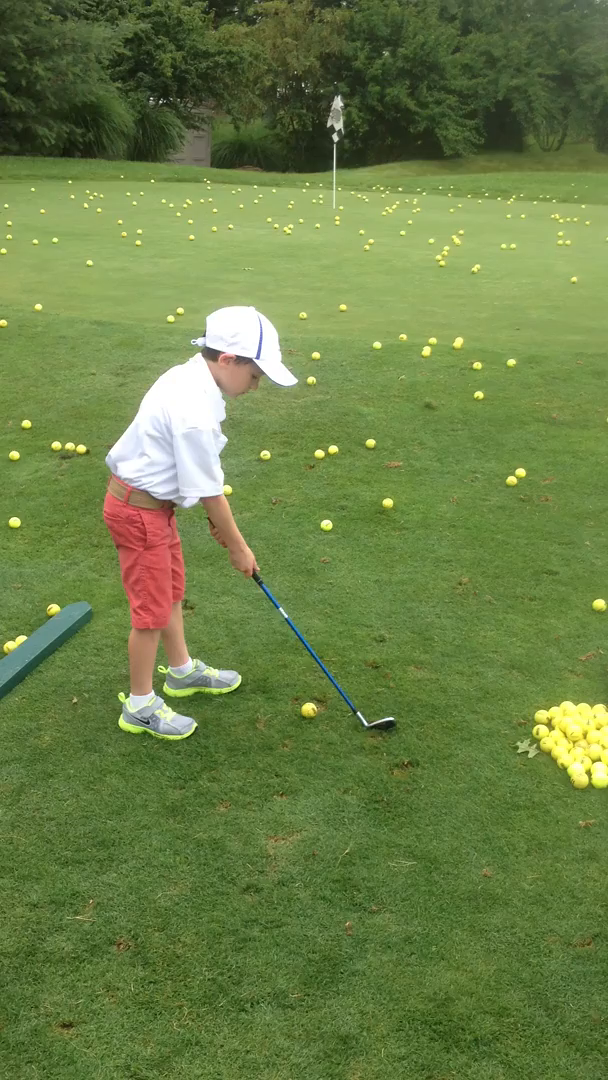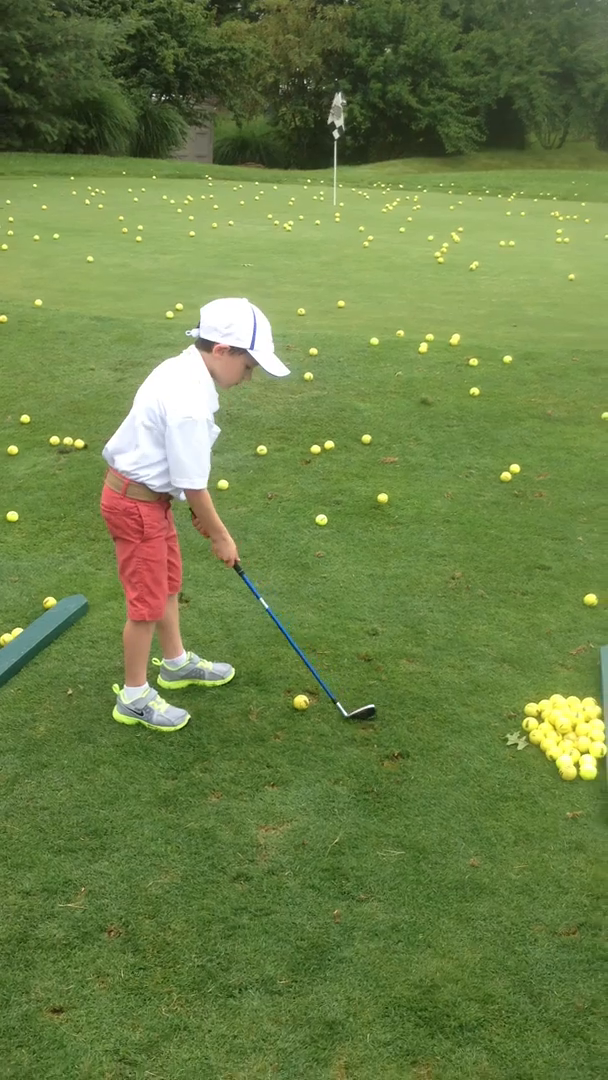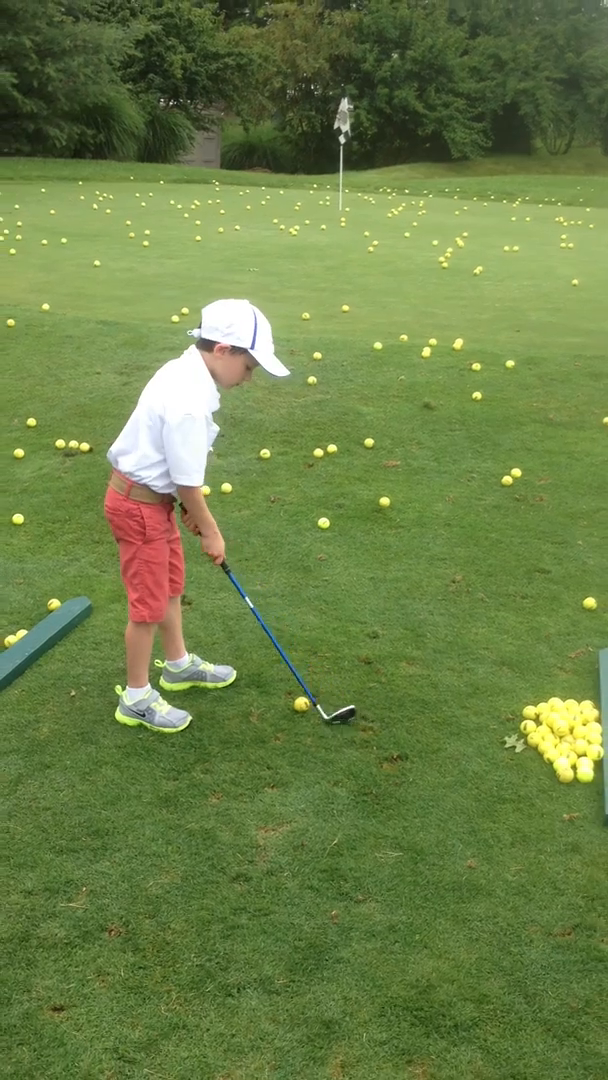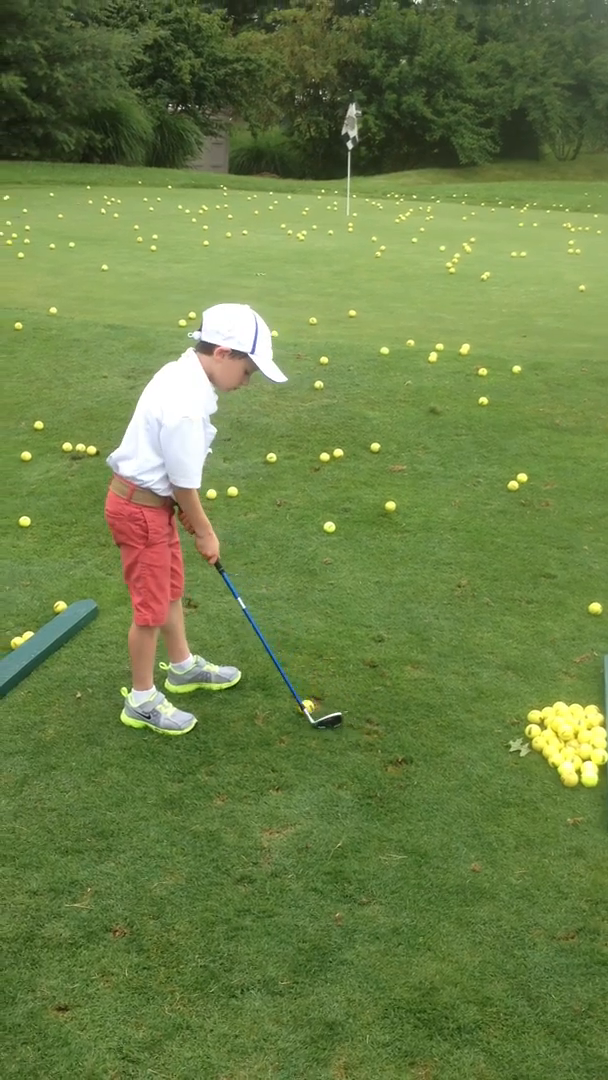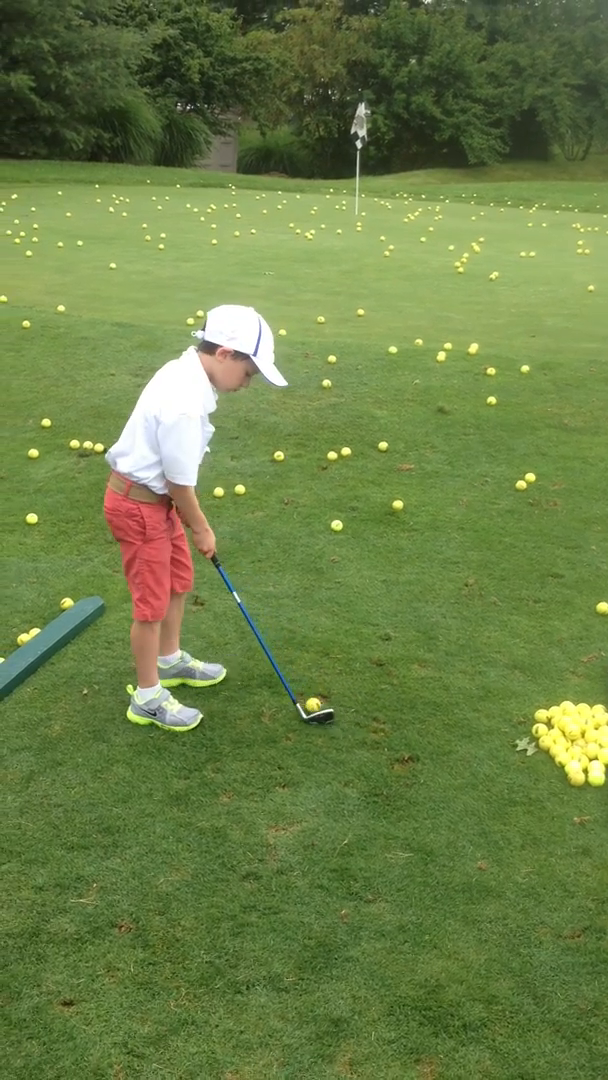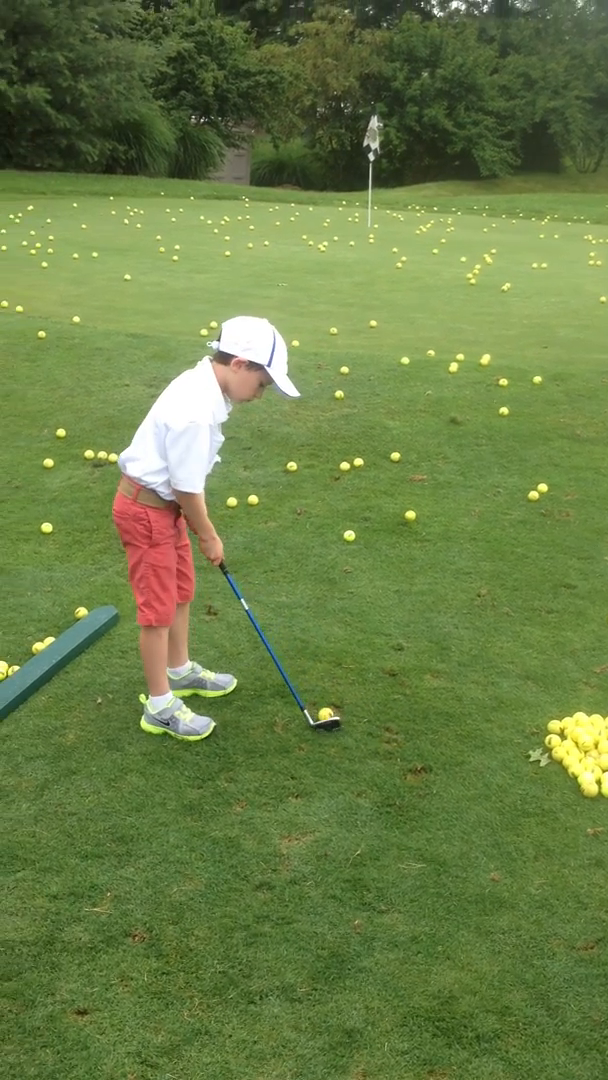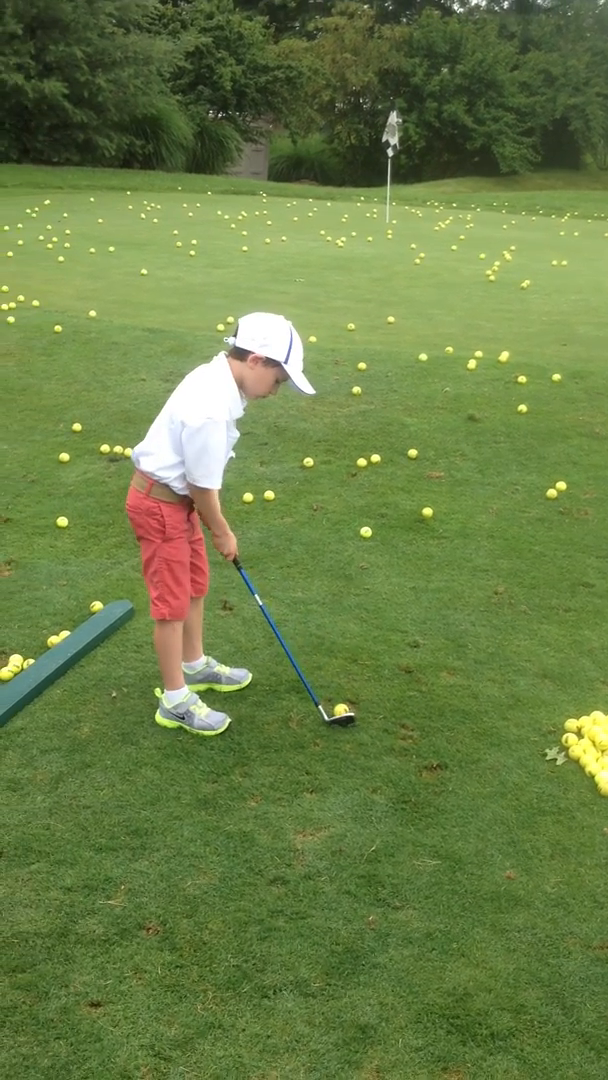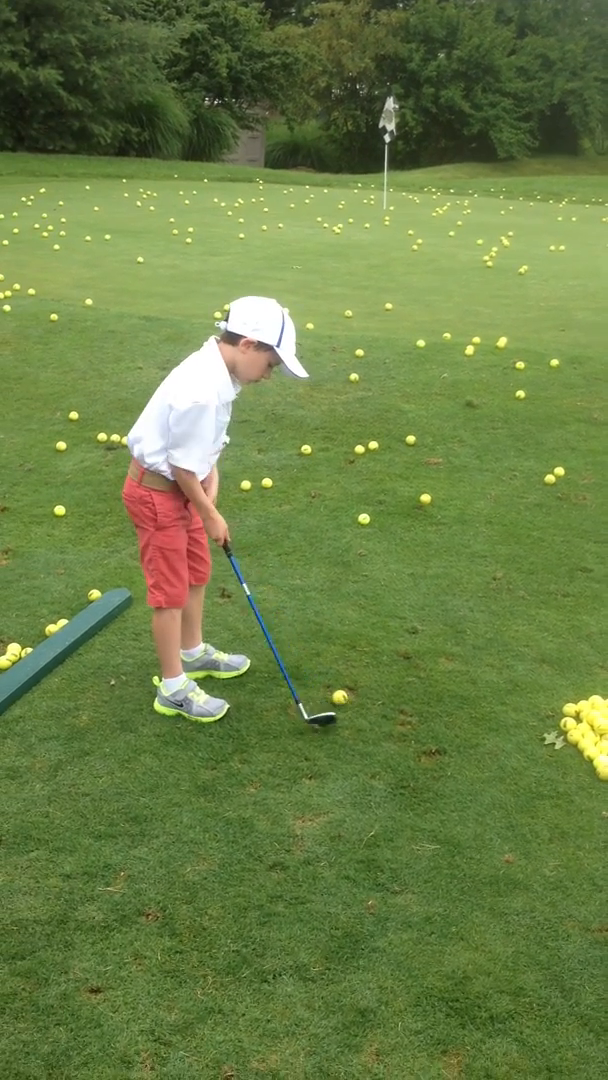
dt=0.2s
person 1, frame 1
left shoulder: (188, 376)
right shoulder: (195, 413)
right elbow: (207, 493)
left wrist: (219, 518)
right wrist: (239, 547)
left hip: (150, 500)
right hip: (137, 510)
left knee: (171, 591)
right knee: (151, 607)
left ankle: (182, 671)
right ankle: (139, 705)
person 1, frame 2
left shoulder: (181, 368)
right shoulder: (189, 402)
right elbow: (193, 484)
left wrist: (200, 511)
right wrist: (221, 536)
left hip: (148, 493)
right hip: (135, 503)
left knee: (167, 583)
right knee: (147, 599)
left ankle: (176, 663)
right ankle: (134, 696)
person 1, frame 3
left shoulder: (184, 371)
right shoulder: (187, 402)
right elbow: (186, 481)
left wrist: (193, 508)
right wrist: (210, 532)
left hip: (153, 494)
right hip: (138, 503)
left knee: (170, 585)
right knee: (148, 601)
left ankle: (179, 664)
right ankle: (135, 698)
person 1, frame 4
left shoulder: (181, 373)
right shoulder: (185, 405)
right elbow: (184, 483)
left wrist: (189, 513)
right wrist: (205, 532)
left hip: (153, 499)
right hip: (139, 508)
left knee: (170, 589)
right knee: (152, 604)
left ankle: (183, 667)
right ankle: (141, 699)
person 1, frame 5
left shoulder: (185, 372)
right shoulder: (184, 403)
right elbow: (180, 481)
left wrist: (191, 512)
right wrist: (201, 528)
left hip: (156, 495)
right hip: (137, 504)
left knee: (178, 581)
right knee: (151, 601)
left ankle: (170, 660)
right ankle: (147, 696)
person 1, frame 6
left shoulder: (201, 383)
right shoulder: (196, 411)
right elbow: (186, 487)
left wrist: (199, 519)
right wrist: (208, 536)
left hip: (163, 502)
right hip: (145, 509)
left knee: (180, 592)
right knee: (157, 607)
left ankle: (180, 671)
right ankle: (159, 705)
person 1, frame 7
left shoulder: (216, 378)
right shoulder: (212, 408)
right elbow: (199, 484)
left wrist: (215, 496)
right wrist: (222, 531)
left hip: (178, 496)
right hip: (159, 503)
left knee: (195, 586)
right knee: (172, 601)
left ankle: (195, 665)
right ankle: (174, 700)
person 1, frame 8
left shoulder: (219, 371)
right shoulder: (201, 391)
right elbow: (181, 466)
left wrist: (212, 479)
right wrist: (210, 515)
left hip: (178, 485)
right hip: (155, 490)
left knee: (197, 573)
right knee: (169, 589)
left ankle: (194, 653)
right ankle: (173, 687)
